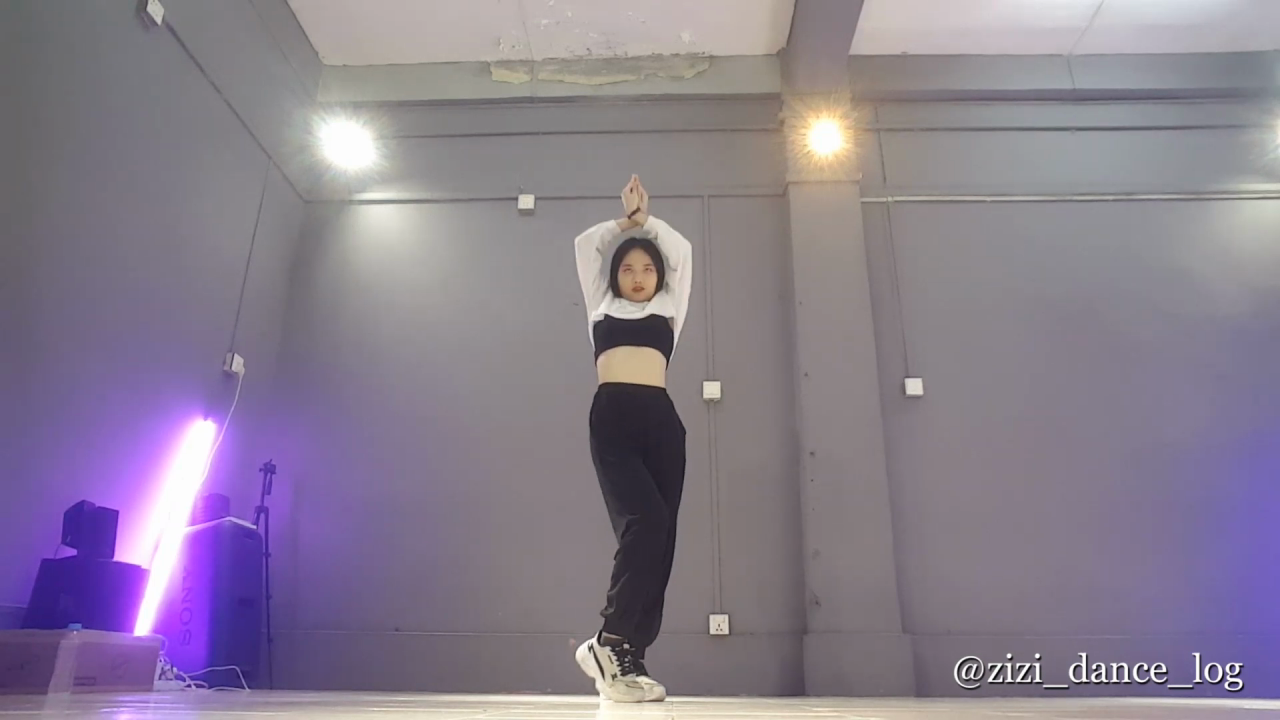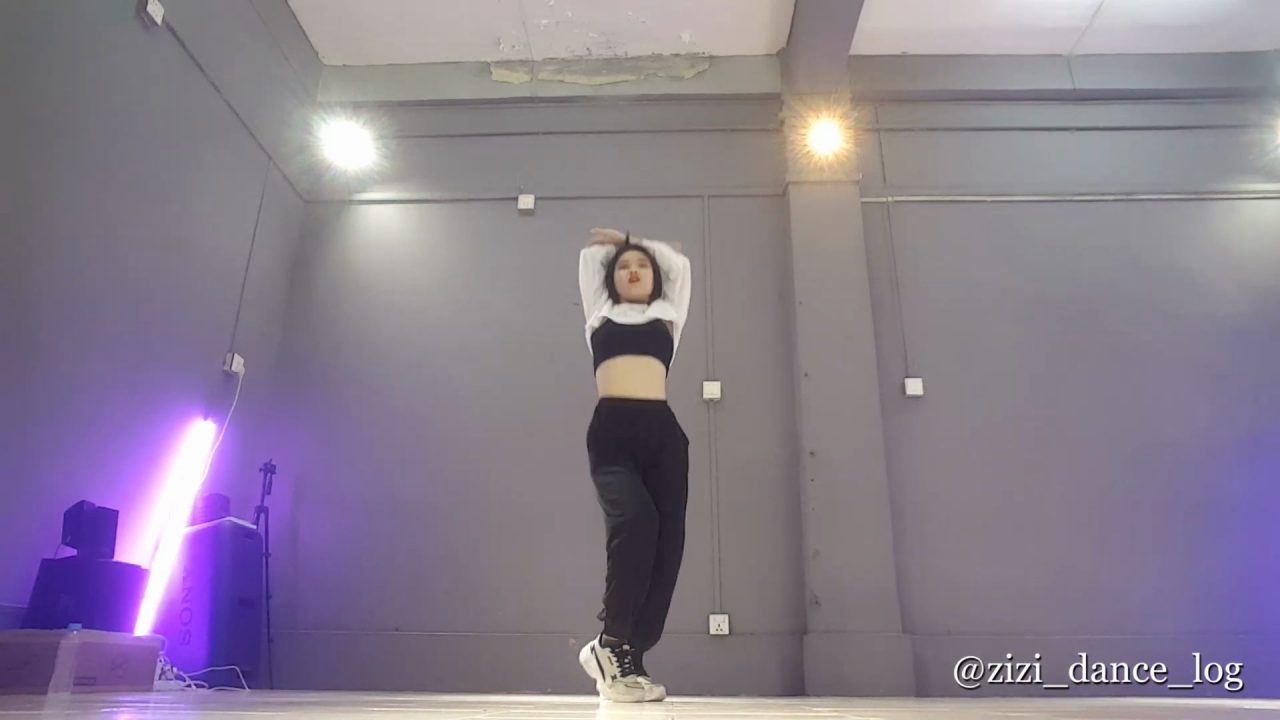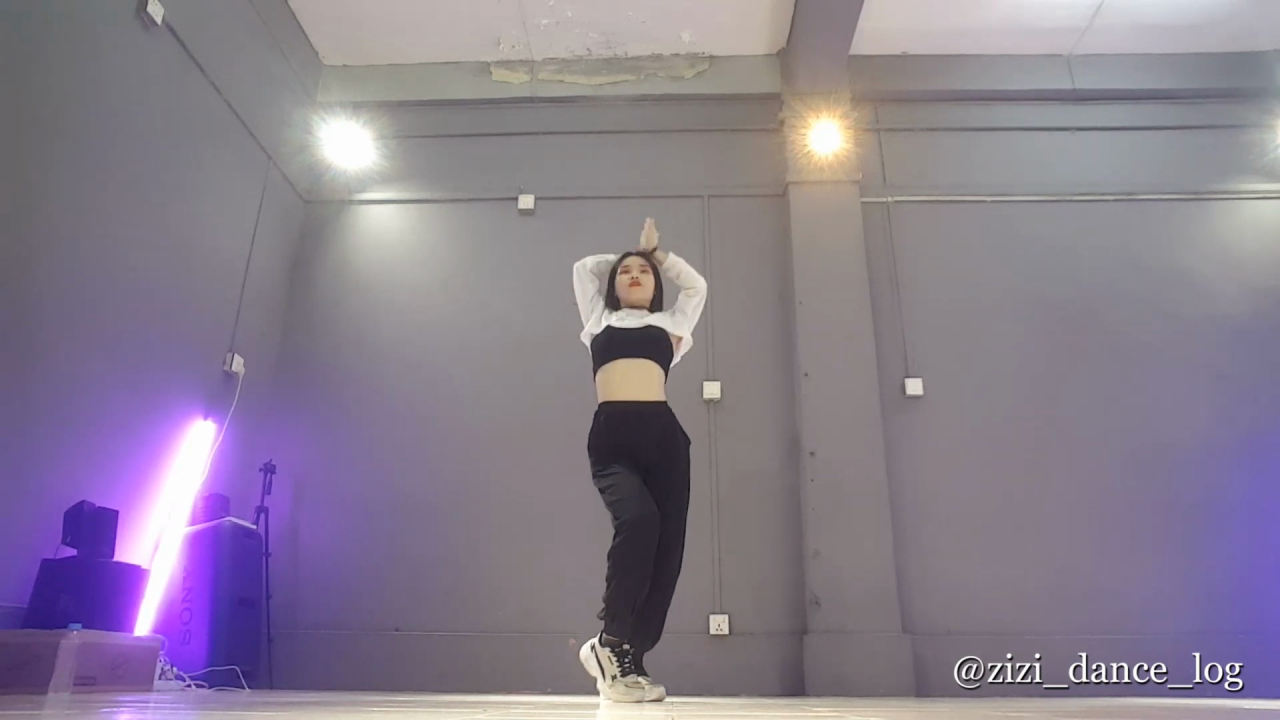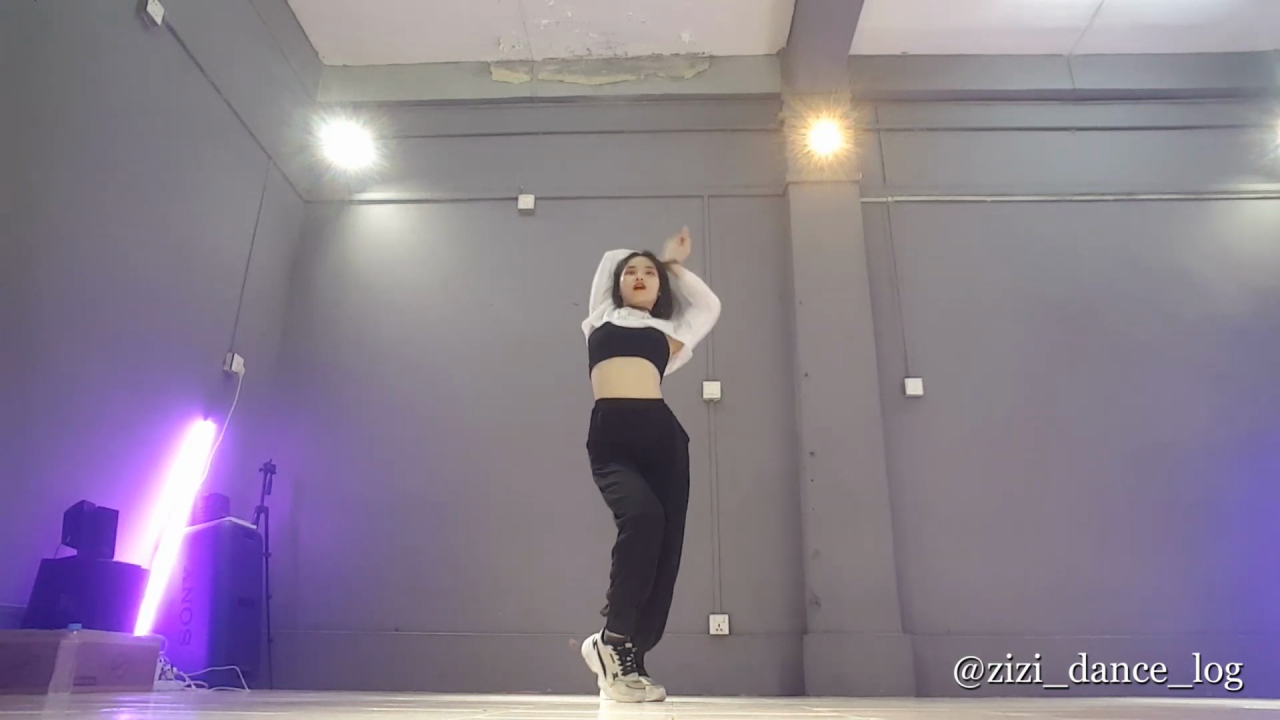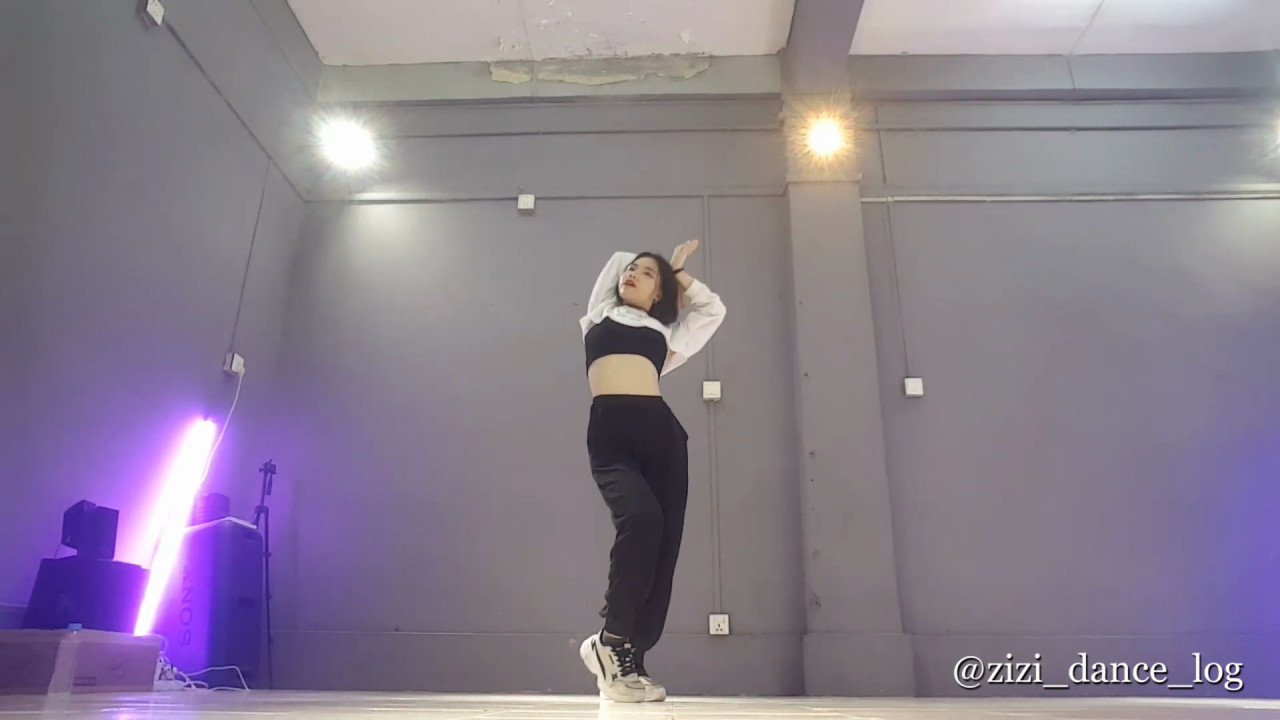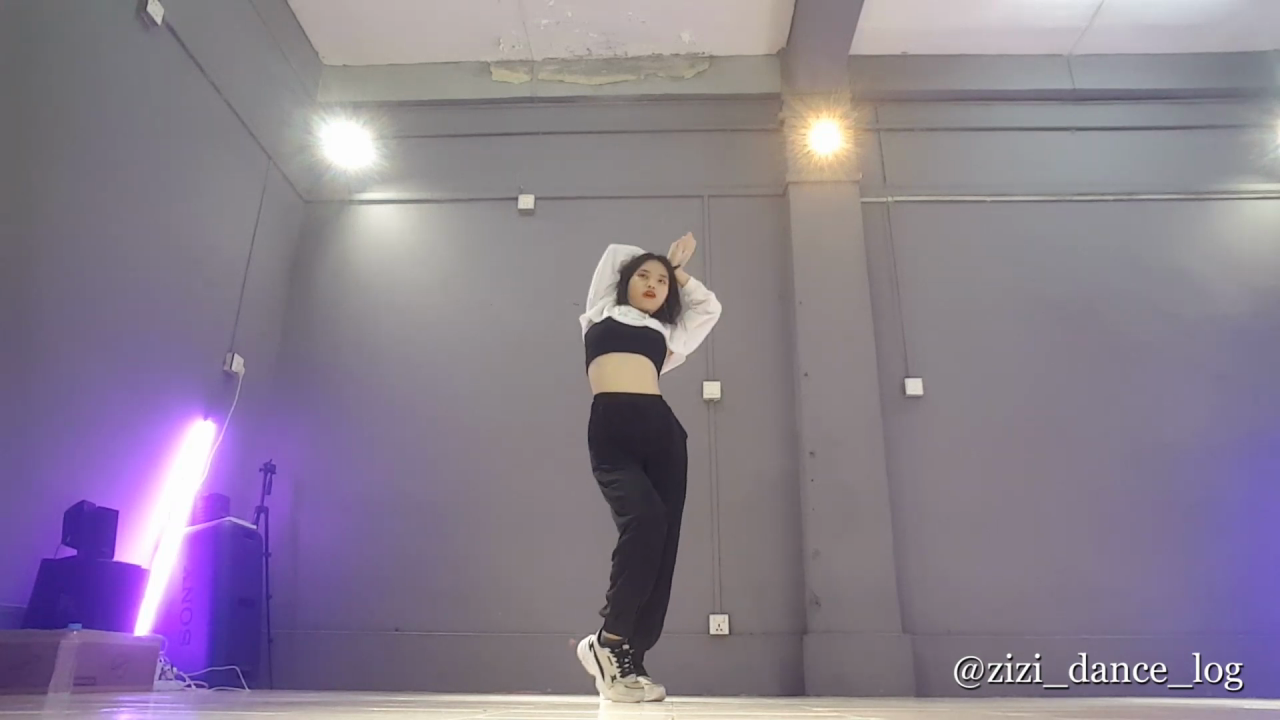
dt=0.3s
person 1, frame 1
left shoulder: (669, 308)
right shoulder: (601, 304)
left elbow: (681, 250)
right elbow: (585, 244)
left wrist: (644, 217)
right wrist: (626, 220)
left hip: (660, 419)
right hip: (612, 418)
left knee: (659, 534)
right knee: (644, 521)
left ankle: (627, 655)
right ankle: (611, 642)
person 1, frame 2
left shoulder: (667, 313)
right shoulder: (601, 312)
left elbow: (679, 263)
right elbow: (590, 254)
left wrist: (630, 240)
right wrist: (620, 248)
left hip: (661, 432)
right hip: (611, 433)
left knee: (668, 541)
right knee: (635, 522)
left ankle: (627, 657)
right ankle: (611, 644)
person 1, frame 3
left shoulder: (669, 324)
right shoulder: (599, 320)
left elbow: (696, 285)
right elbow: (583, 268)
left wrist: (656, 252)
right wrist: (628, 256)
left hip: (663, 435)
right hip: (611, 438)
left knee: (668, 545)
right knee: (637, 521)
left ankle: (627, 656)
right ankle: (612, 644)
person 1, frame 4
left shoulder: (667, 331)
right shoulder: (602, 315)
left elbow: (709, 303)
right elbow: (607, 258)
left wrist: (672, 265)
right wrist: (648, 258)
left hip: (662, 435)
right hip: (611, 436)
left knee: (667, 542)
right knee: (642, 519)
left ankle: (630, 657)
right ankle: (613, 640)
person 1, frame 5
left shoulder: (665, 332)
right shoulder: (600, 313)
left elbow: (714, 309)
right elbow: (616, 258)
left wrist: (676, 271)
right wrist: (641, 260)
left hip: (661, 432)
right hip: (609, 436)
left knee: (665, 542)
right knee: (641, 520)
left ankle: (630, 657)
right ankle: (611, 641)
person 1, frame 6
left shoulder: (667, 333)
right shoulder: (602, 311)
left elbow: (710, 308)
right elbow: (613, 252)
left wrist: (676, 268)
right wrist: (650, 260)
left hip: (661, 431)
right hip: (611, 433)
left knee: (662, 540)
right knee: (645, 521)
left ankle: (630, 659)
right ankle: (609, 642)
